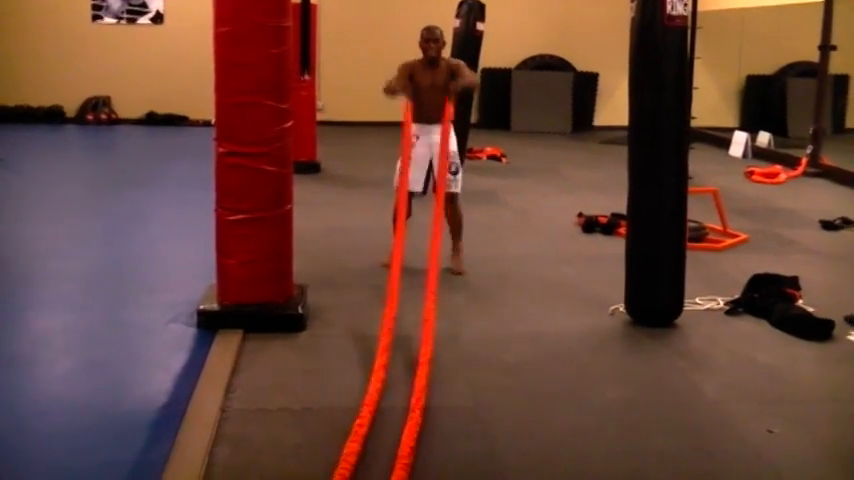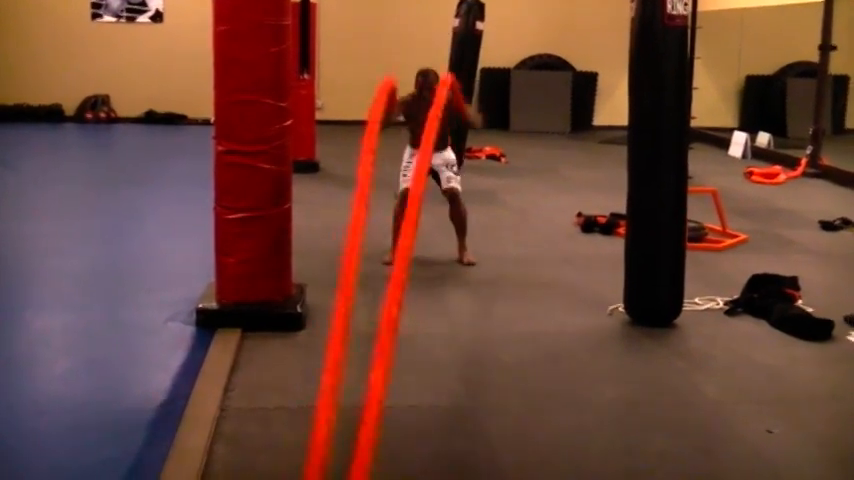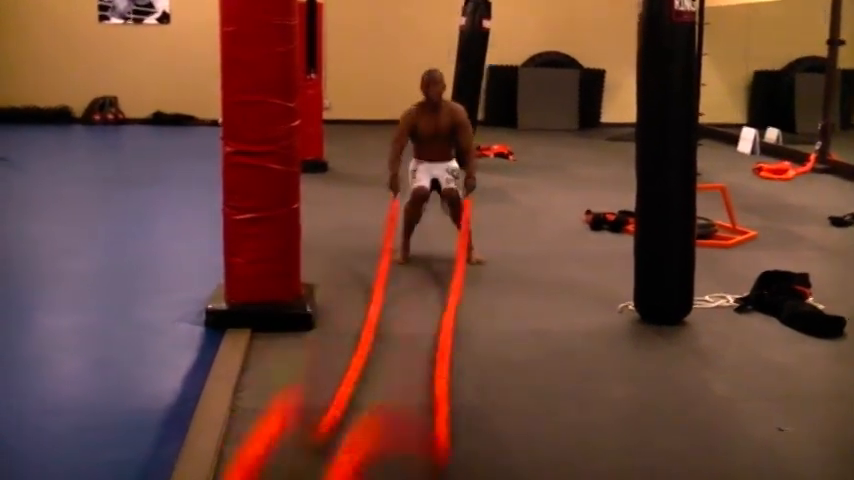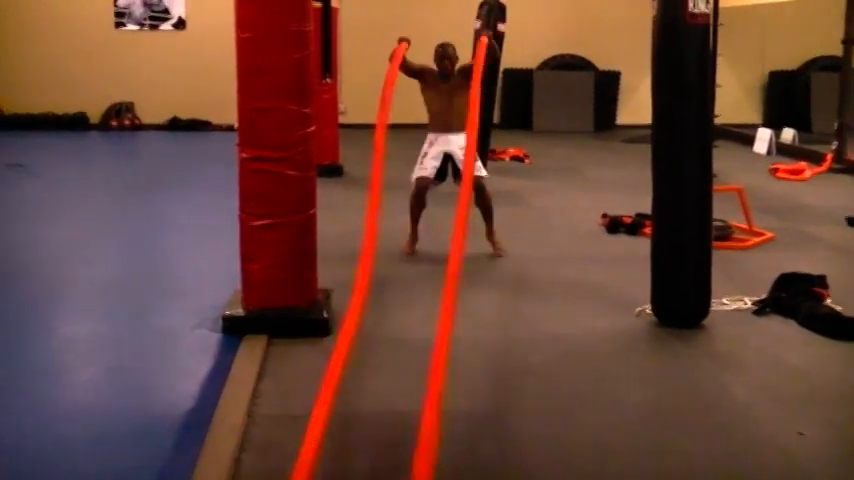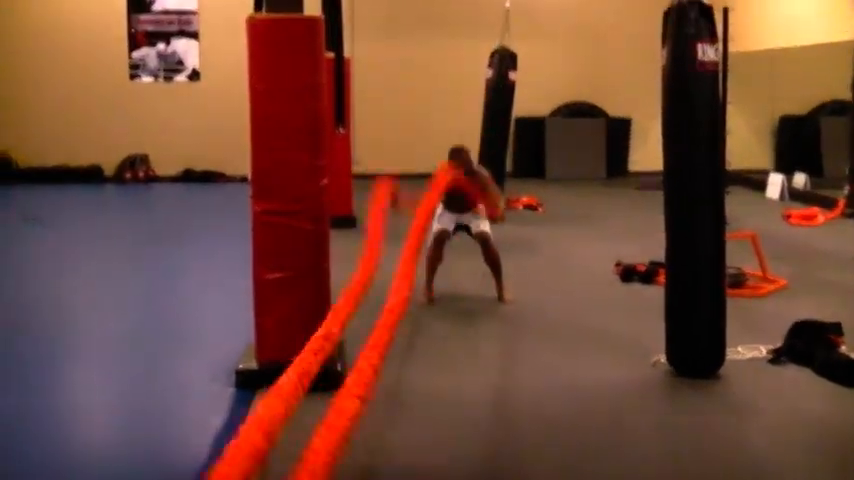
dt=0.3s
person 1, frame 1
left shoulder: (453, 66)
right shoulder: (410, 68)
left elbow: (472, 80)
right elbow: (389, 88)
left wrist: (463, 83)
right wrist: (400, 87)
left hip: (444, 135)
right hip: (418, 134)
left knee: (451, 195)
right knee: (405, 193)
left ankle: (456, 253)
person 1, frame 2
left shoulder: (449, 100)
right shoulder: (408, 102)
left elbow: (474, 123)
right elbow: (384, 122)
left wrist: (466, 115)
right wrist: (388, 116)
left hip: (443, 154)
right hip: (416, 153)
left knee: (454, 194)
right knee: (406, 194)
left ankle: (463, 248)
right ankle: (395, 248)
person 1, frame 3
left shoulder: (456, 112)
right shoulder: (412, 114)
left elbow: (468, 148)
right elbow: (396, 149)
left wrist: (471, 175)
right wrist: (393, 174)
left hip: (447, 163)
right hip: (422, 163)
left knee: (454, 199)
right knee: (418, 194)
left ankle: (469, 249)
right ankle: (404, 247)
person 1, frame 4
left shoulder: (466, 73)
right shoulder: (425, 74)
right elbow: (398, 64)
left wrist: (488, 43)
left hip: (462, 140)
right hip: (435, 140)
left knee: (479, 184)
right knee: (420, 185)
left ankle: (491, 233)
right ankle: (413, 234)
person 1, frame 5
left shoulder: (481, 176)
left elbow: (495, 199)
left wrist: (497, 209)
left hip: (474, 214)
right hip: (448, 213)
left knee: (486, 241)
right knee: (438, 239)
left ankle: (500, 289)
right ankle: (428, 288)
